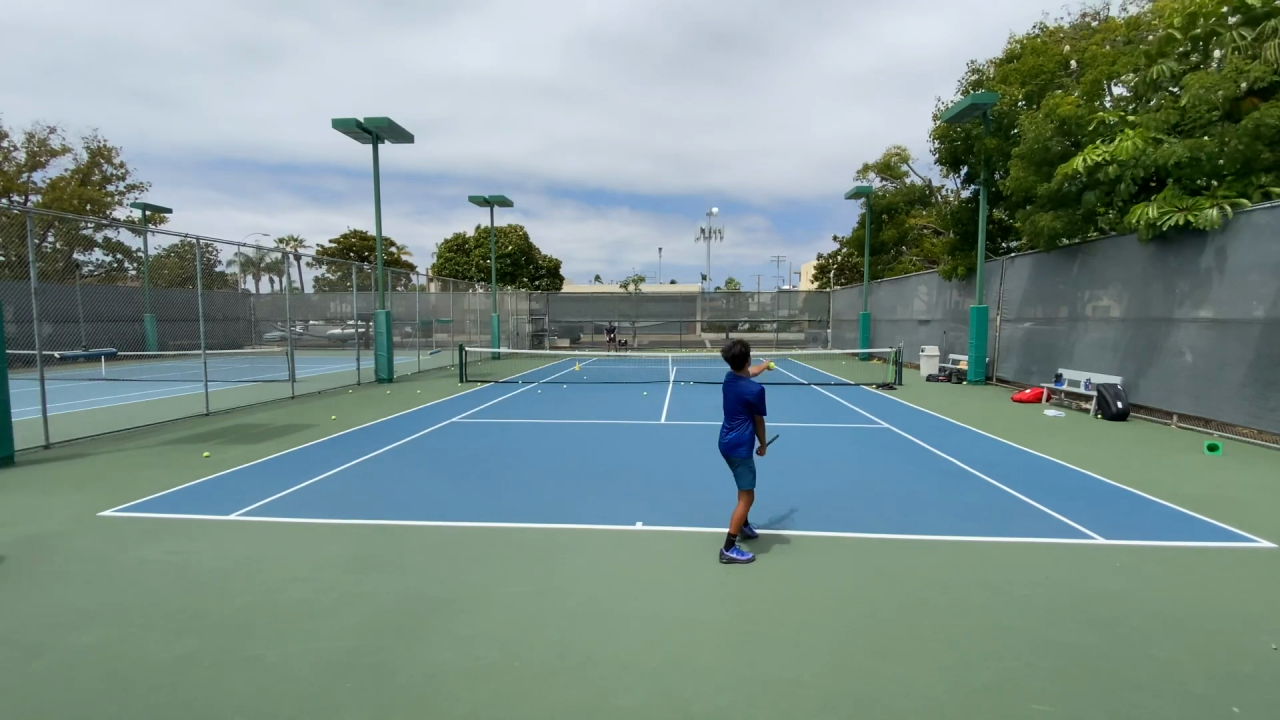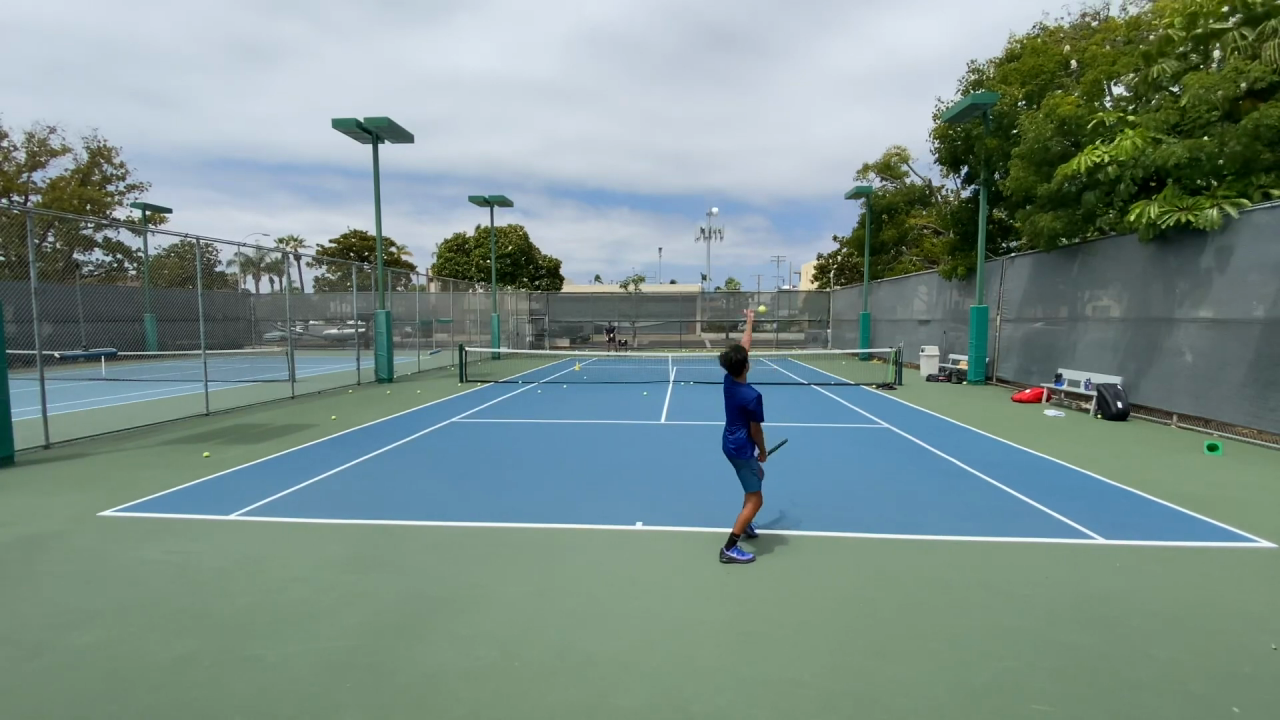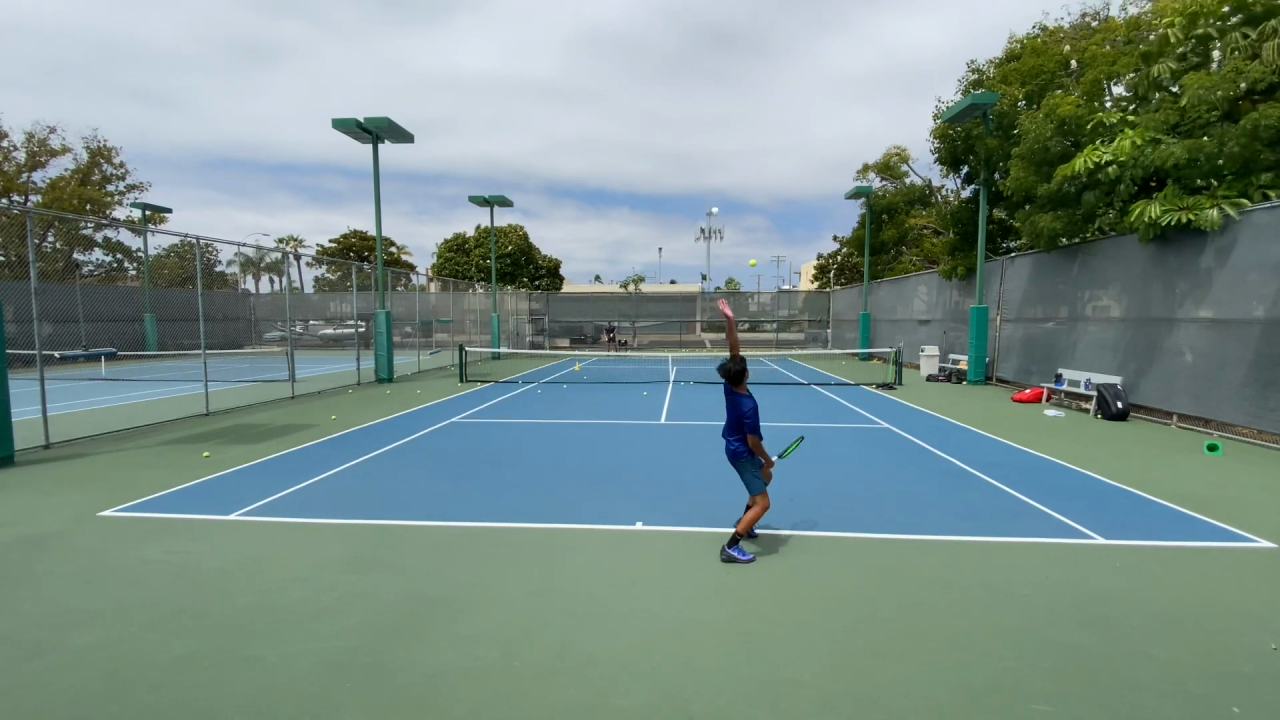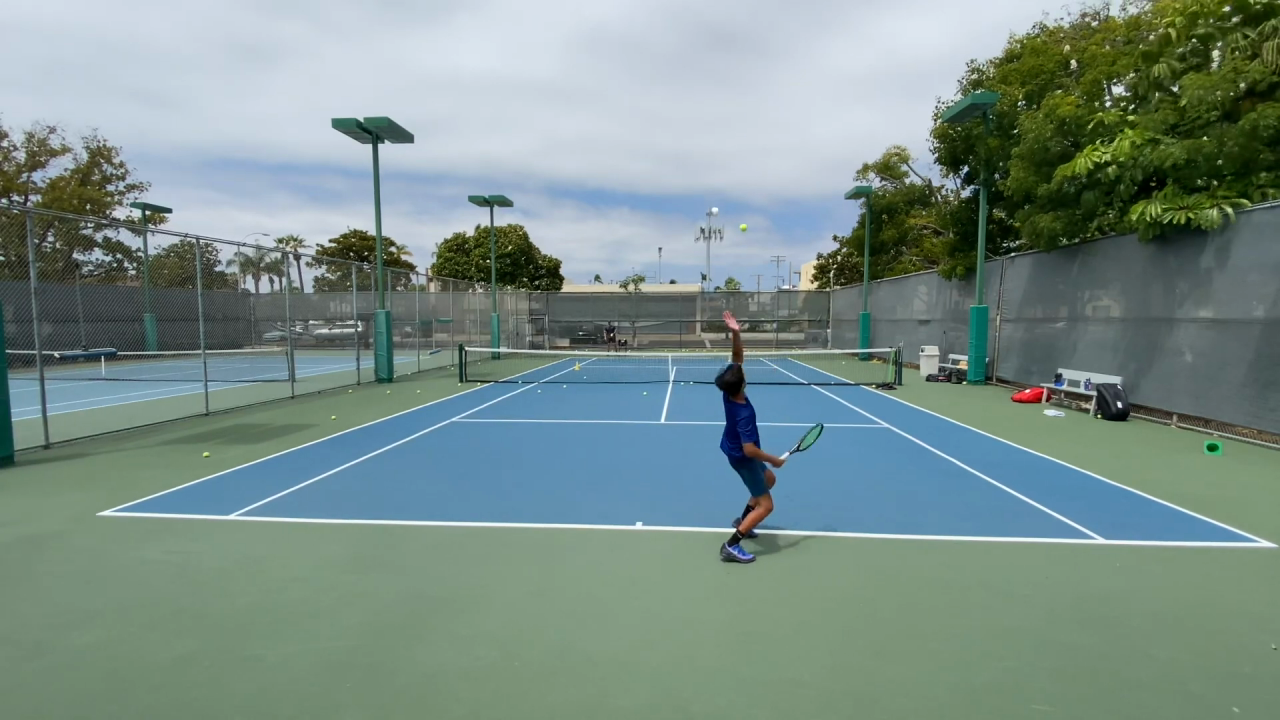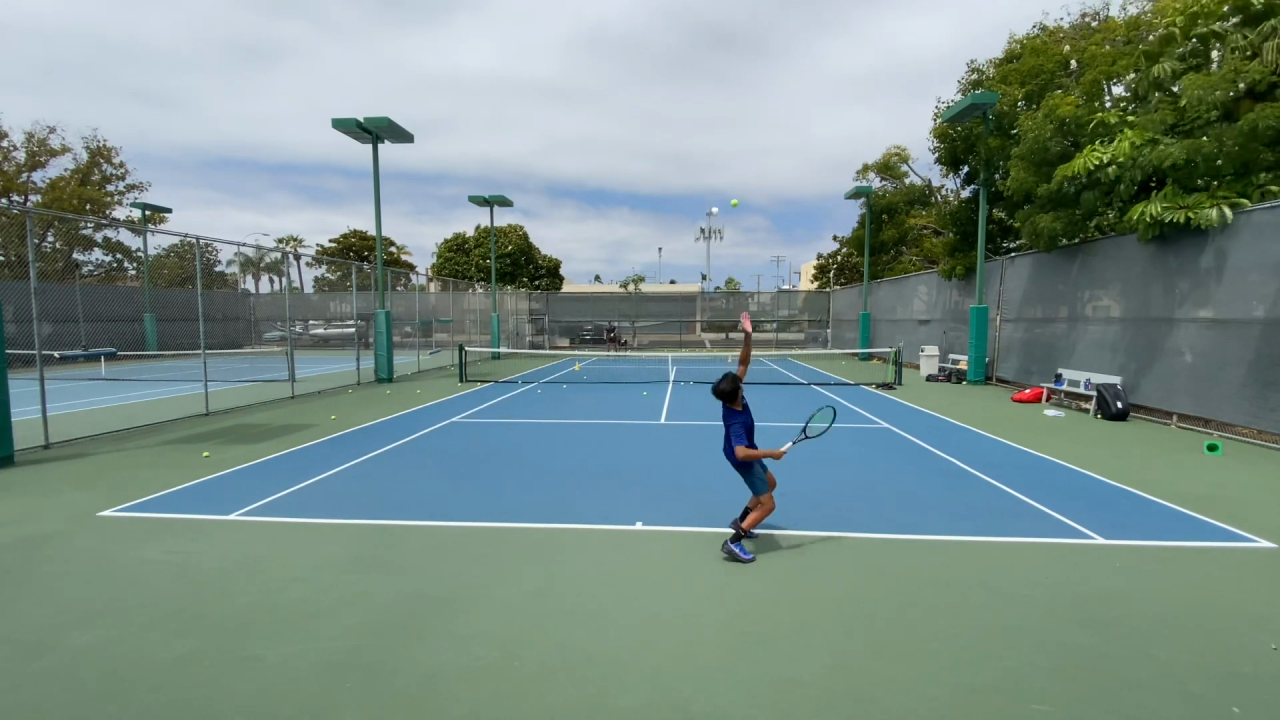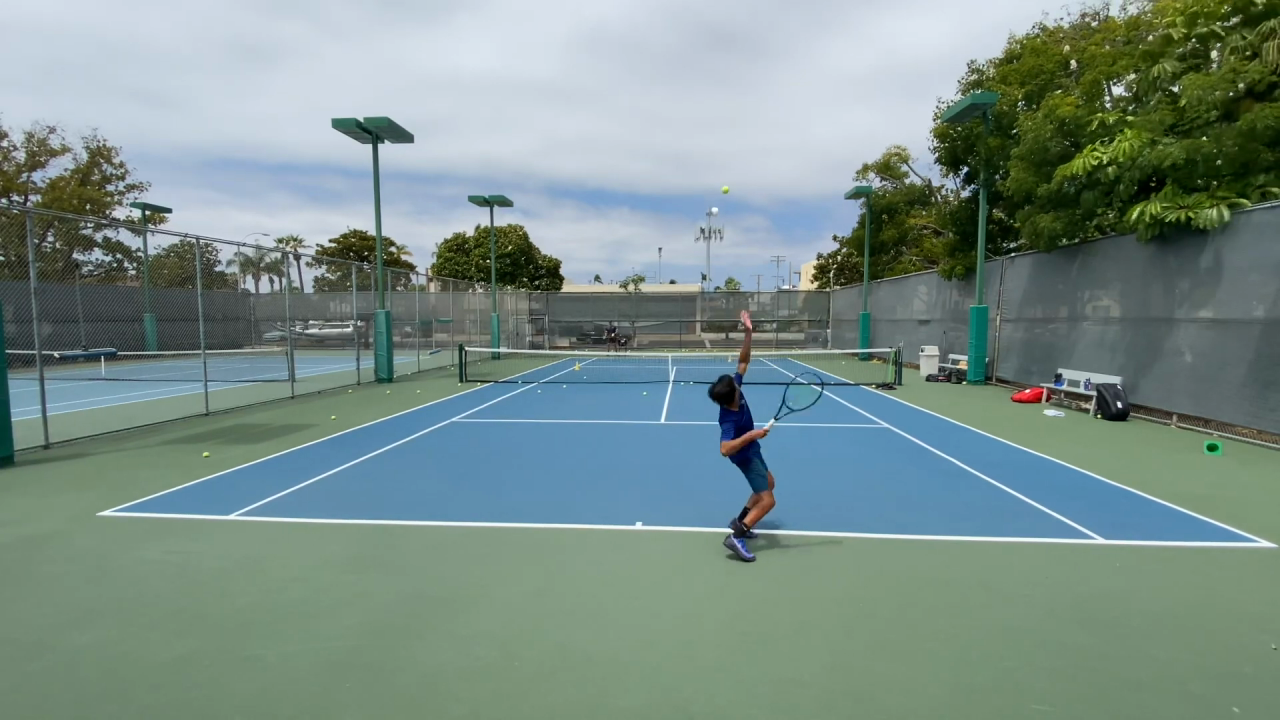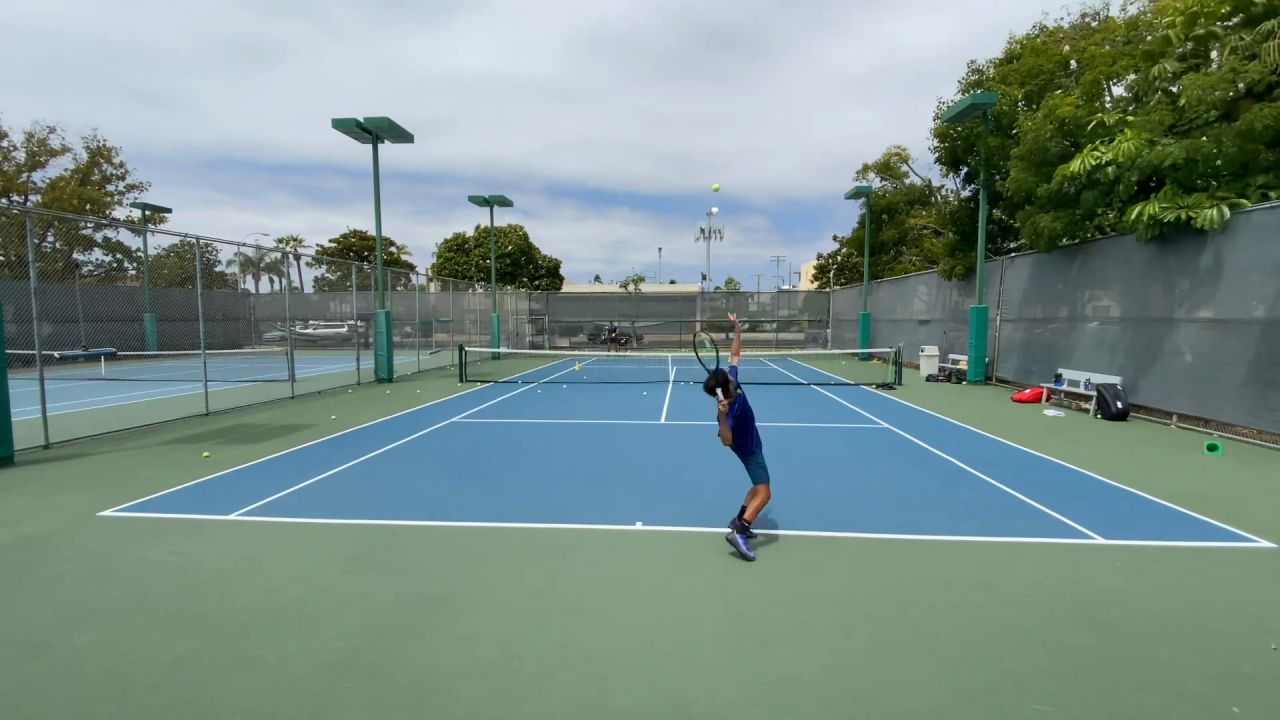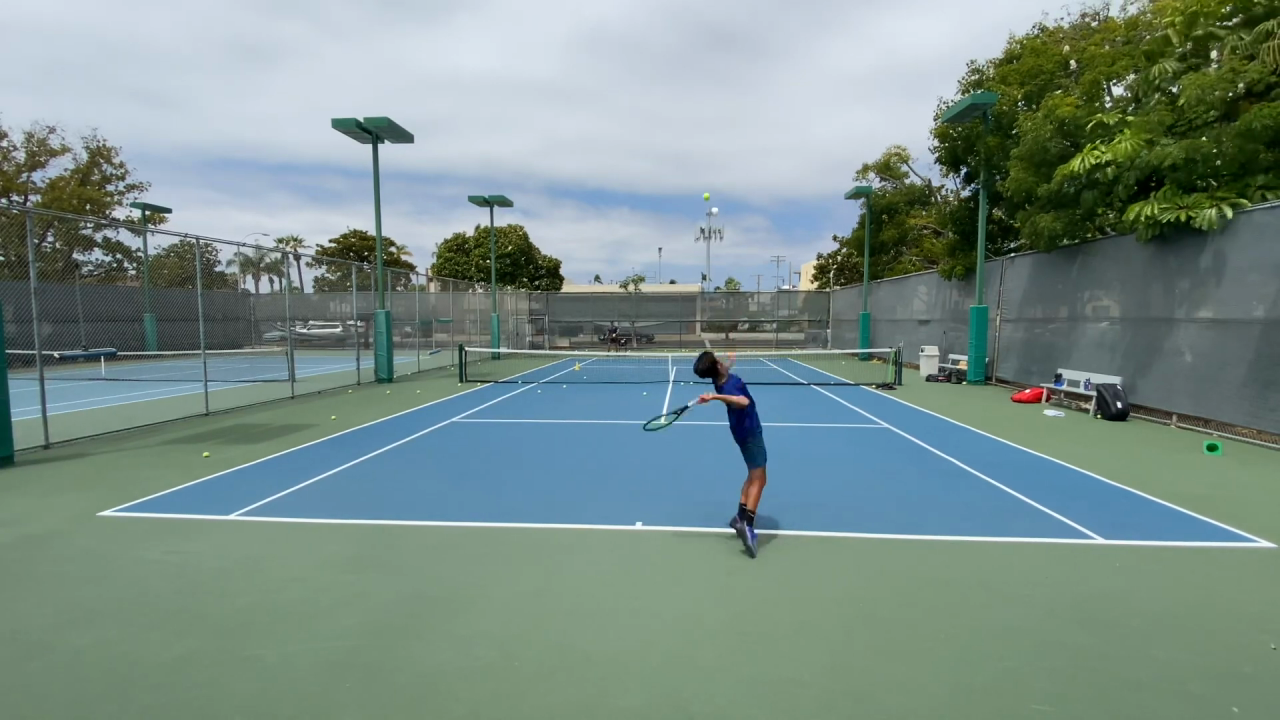
dt=0.1s
person 1, frame 1
left shoulder: (728, 380)
right shoulder: (755, 390)
left elbow: (747, 371)
right elbow: (759, 423)
left wrist: (762, 367)
right wrist: (763, 445)
left hip: (727, 443)
right hip: (740, 448)
left knee: (748, 487)
right knee: (747, 496)
left ankle: (743, 528)
right ankle: (729, 549)
person 1, frame 2
left shoulder: (728, 379)
right shoulder: (753, 397)
left elbow: (742, 348)
right elbow: (756, 431)
left wrist: (749, 323)
right wrist: (762, 452)
left hip: (731, 444)
right hip: (742, 449)
left knee: (758, 475)
right knee: (755, 500)
left ankle: (744, 524)
right ankle: (729, 548)
person 1, frame 3
left shoulder: (729, 384)
right shoulder: (748, 406)
left elbow: (733, 352)
right elbow: (754, 442)
left wrist: (730, 322)
right wrist: (767, 458)
left hip: (735, 446)
right hip: (742, 453)
left knee: (766, 475)
right knee: (762, 503)
left ankle: (745, 522)
right ankle: (731, 547)
person 1, frame 4
left shoulder: (728, 391)
right shoulder: (743, 415)
left elbow: (737, 359)
right elbow: (749, 450)
left wrist: (735, 333)
right wrist: (774, 460)
left hip: (735, 451)
right hip: (742, 458)
left knee: (769, 479)
right knee: (765, 505)
left ankle: (743, 520)
right ankle: (732, 545)
person 1, frame 5
left shoulder: (734, 396)
right shoulder: (735, 420)
left elbow: (743, 363)
right elbow: (741, 454)
left wrist: (747, 335)
right wrist: (771, 453)
left hip: (746, 454)
right hip: (745, 461)
left knee: (770, 483)
right knee: (768, 503)
left ankle: (742, 521)
right ankle: (733, 542)
person 1, frame 6
left shoulder: (732, 391)
right shoulder: (729, 419)
left elbow: (743, 361)
right elbow: (725, 450)
left wrist: (748, 332)
right wrist: (751, 435)
left hip: (749, 451)
right hip: (747, 456)
left knee: (768, 483)
right knee: (767, 501)
left ankle: (740, 521)
right ankle: (736, 537)
person 1, frame 7
left shoulder: (730, 385)
right shoulder: (730, 411)
left elbow: (735, 357)
right elbow: (727, 441)
left wrist: (737, 328)
right wrist: (722, 415)
left hip: (751, 446)
right hip: (748, 449)
left knee: (761, 483)
right knee: (763, 495)
left ankle: (740, 520)
right ankle: (739, 532)
person 1, frame 8
left shoulder: (724, 377)
right shoulder: (726, 387)
right elbow: (744, 402)
right wrist: (717, 397)
left hip: (748, 429)
right hip: (748, 430)
left knee: (754, 476)
right knee: (758, 479)
left ankle: (741, 518)
right ankle: (747, 525)
